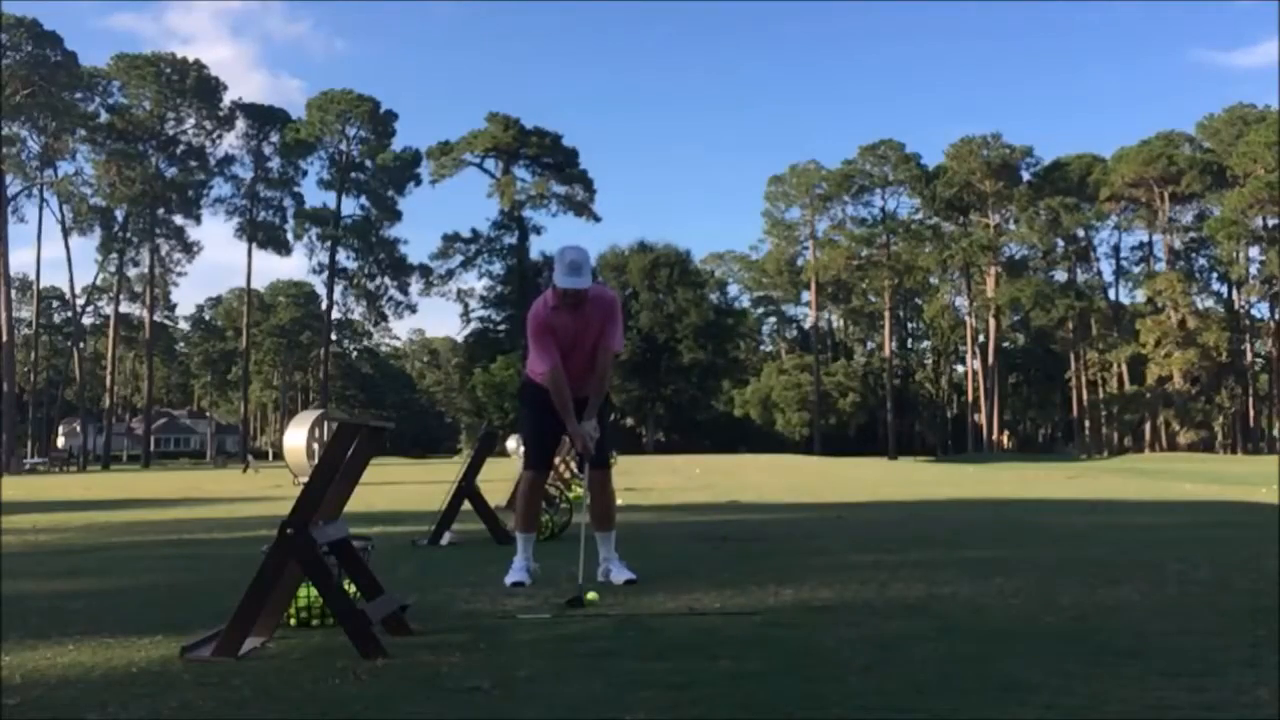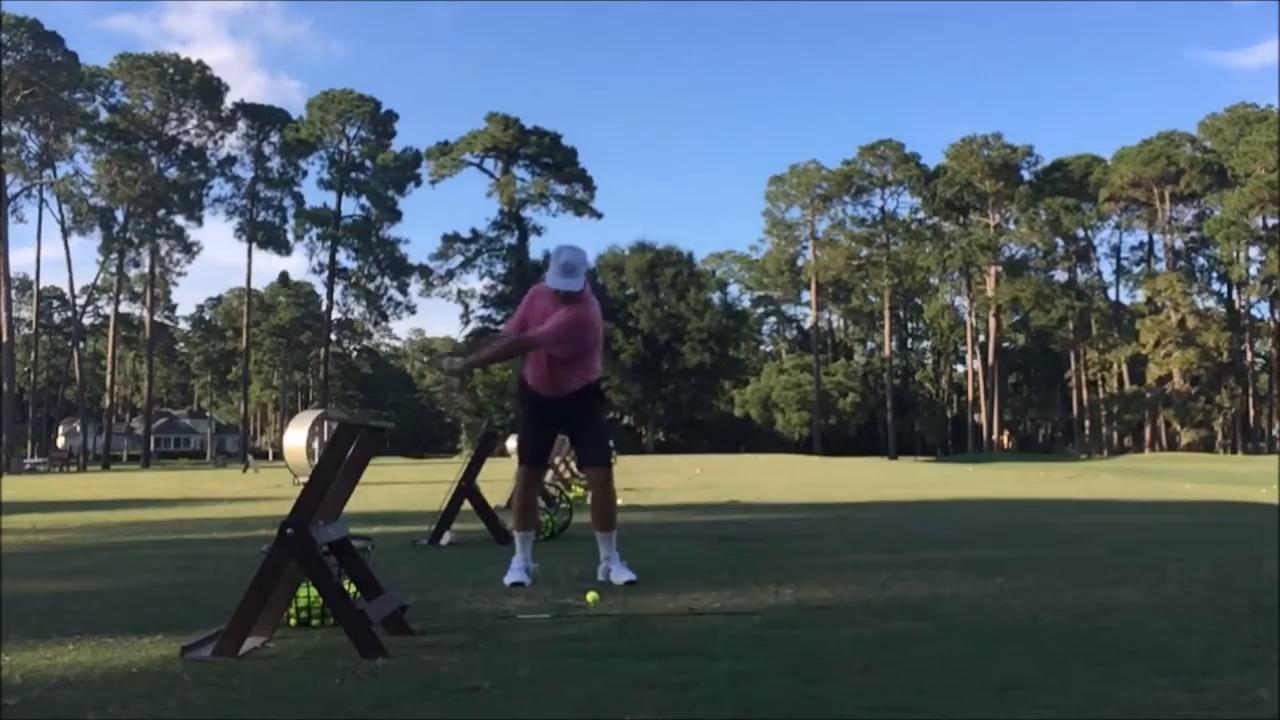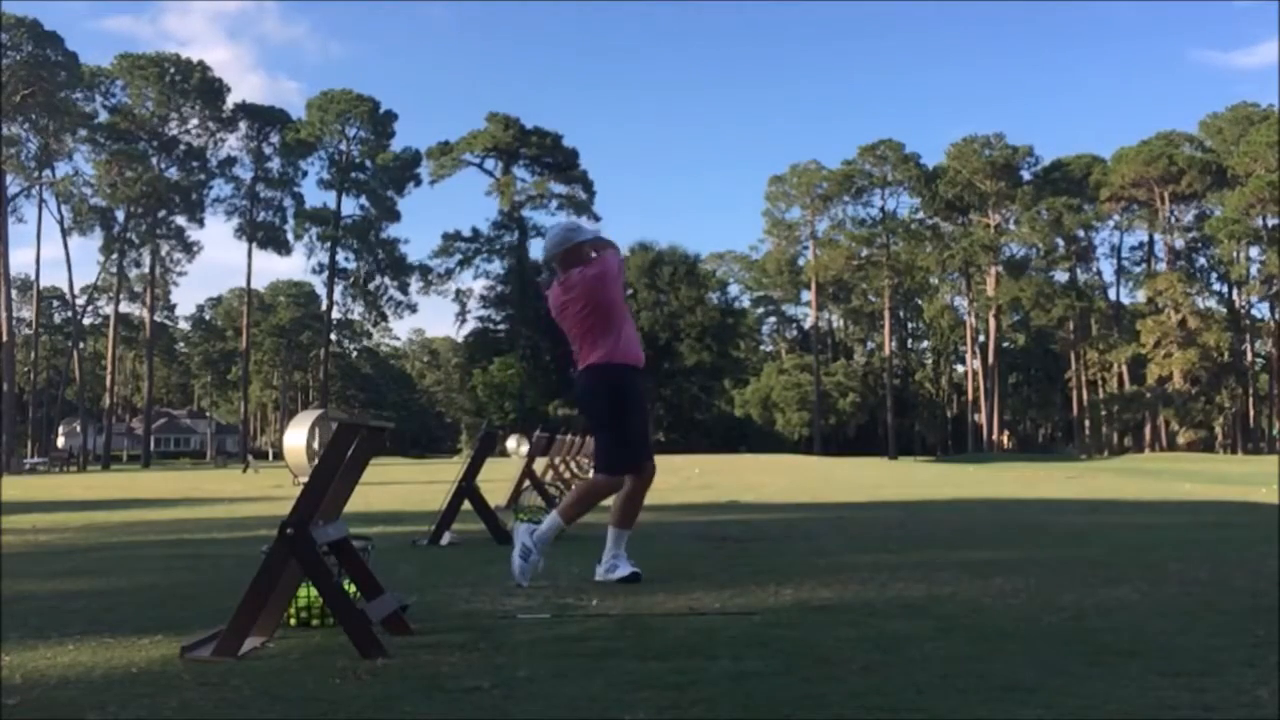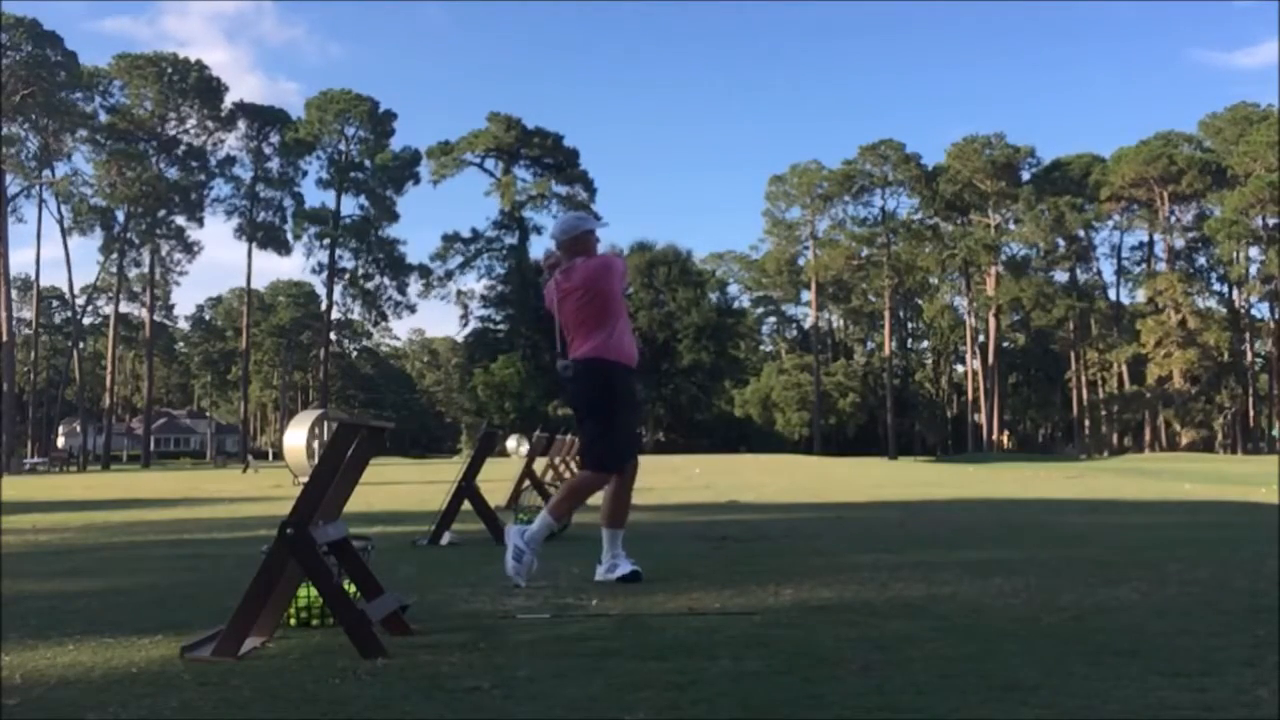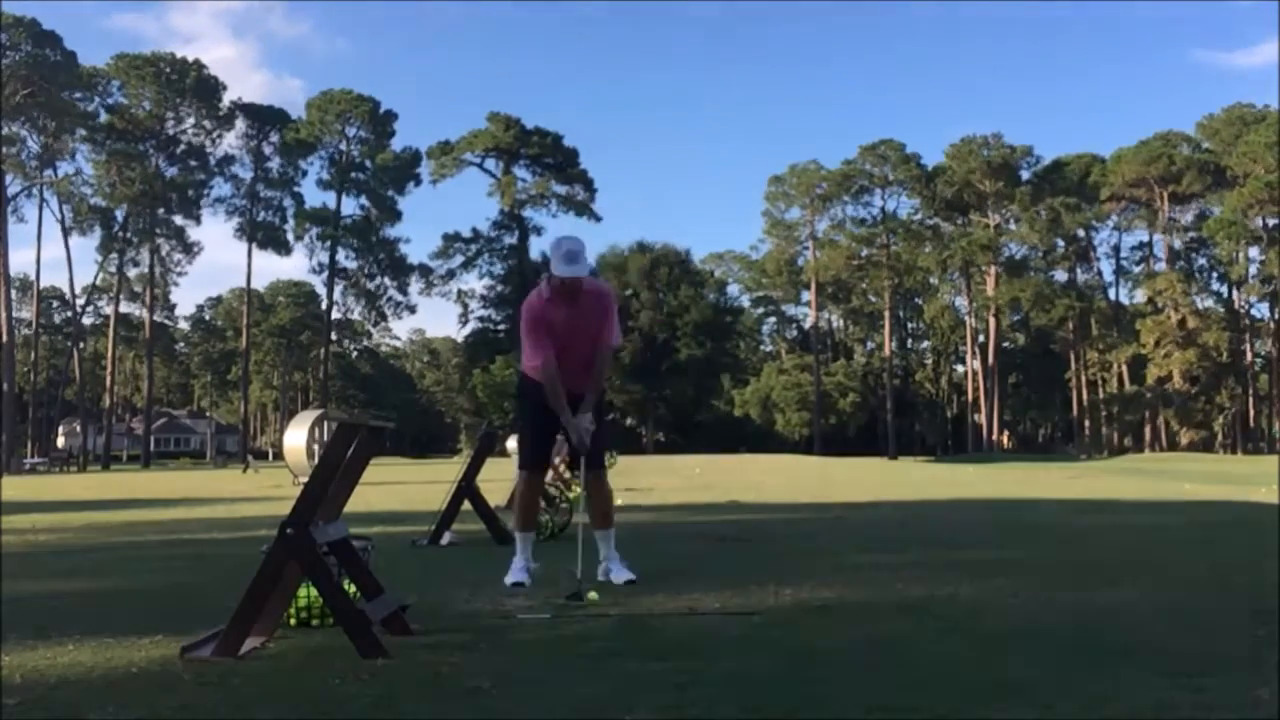
dt=1s
person 1, frame 1
left shoulder: (608, 303)
right shoulder: (540, 313)
left elbow: (604, 364)
right elbow: (554, 375)
left wrist: (591, 418)
right wrist: (572, 428)
left hip: (590, 394)
right hip: (543, 393)
left knee: (600, 474)
right knee: (534, 473)
left ankle: (609, 560)
right ankle: (523, 560)
person 1, frame 2
left shoulder: (583, 313)
right shoulder: (538, 293)
left elbow: (521, 343)
right elbow: (510, 333)
left wrist: (467, 362)
right wrist: (472, 362)
left hip: (581, 397)
right hip: (537, 395)
left knee: (601, 476)
right knee: (528, 476)
left ankle: (610, 560)
right ankle: (522, 560)
person 1, frame 3
left shoulder: (557, 291)
right shoulder: (597, 273)
right elbow: (611, 250)
right wrist: (600, 240)
left hip: (613, 381)
right hip: (611, 381)
left knee: (642, 469)
right knee: (612, 475)
left ankle: (613, 558)
right ankle: (538, 537)
person 1, frame 4
left shoulder: (554, 286)
right shoulder: (605, 266)
left wrist: (556, 268)
right wrist: (563, 265)
left hip: (589, 374)
right hip: (603, 376)
left knee: (624, 467)
right knee: (599, 469)
left ankle: (612, 559)
right ankle: (529, 537)
person 1, frame 5
left shoulder: (601, 295)
right shoulder: (535, 305)
left elbow: (604, 354)
right elbow: (546, 367)
left wrist: (587, 411)
right wrist: (567, 418)
left hip: (585, 392)
right hip: (540, 391)
left knee: (596, 475)
right knee: (531, 474)
left ankle: (609, 560)
right ankle: (522, 559)
